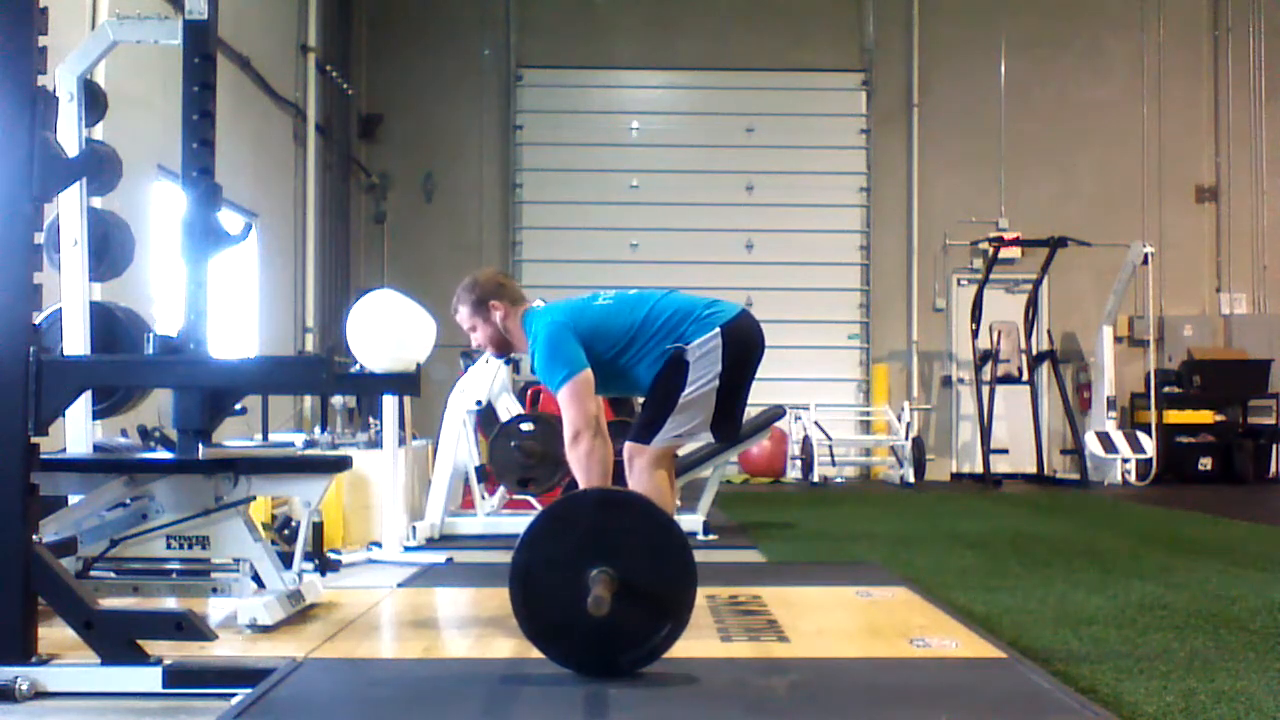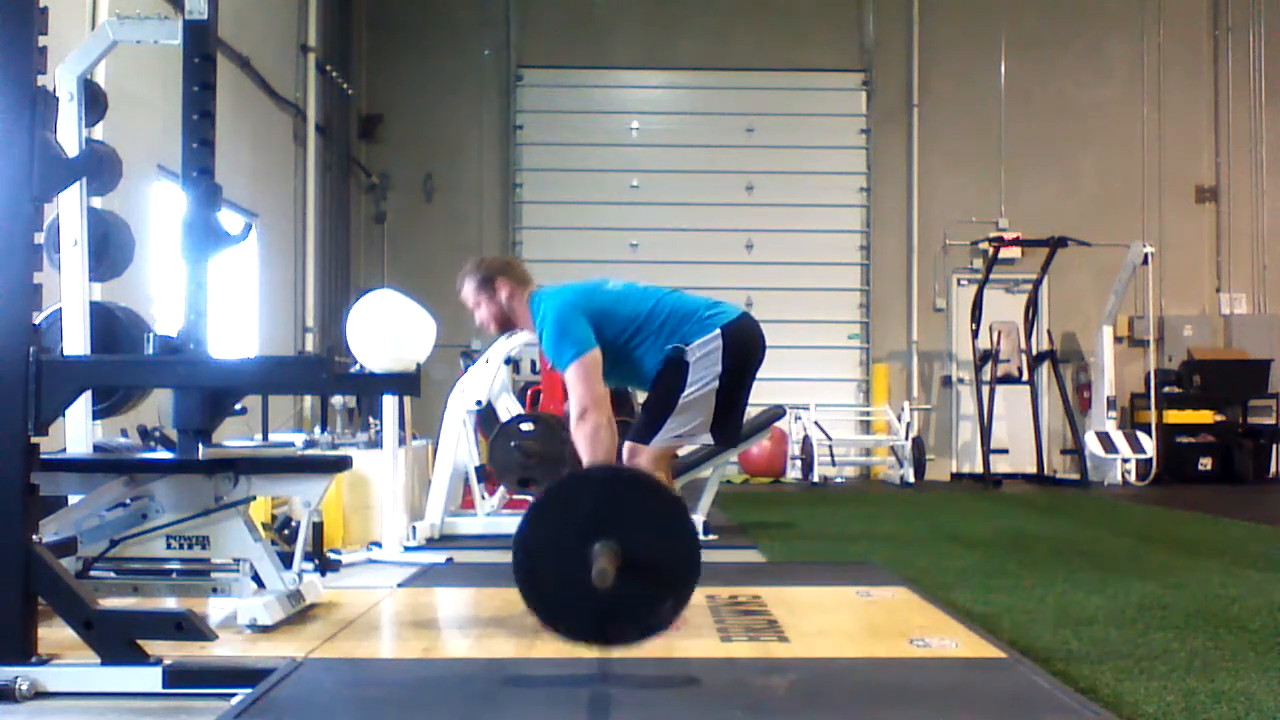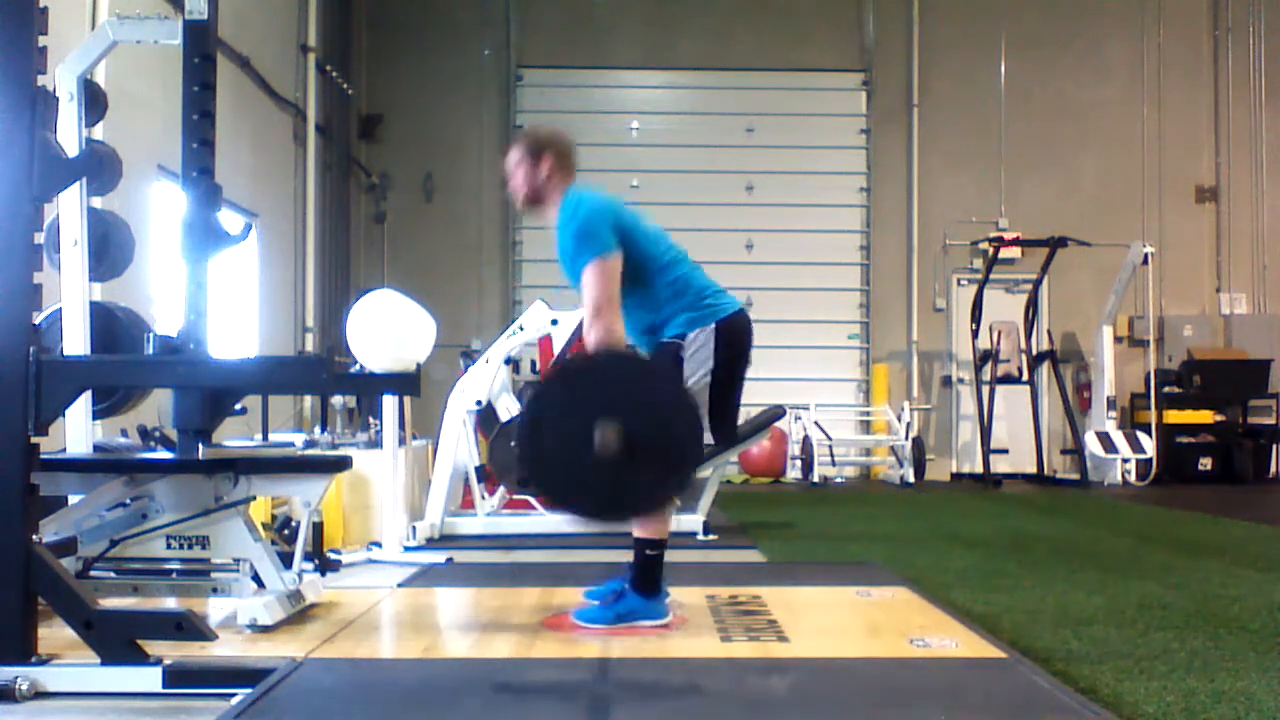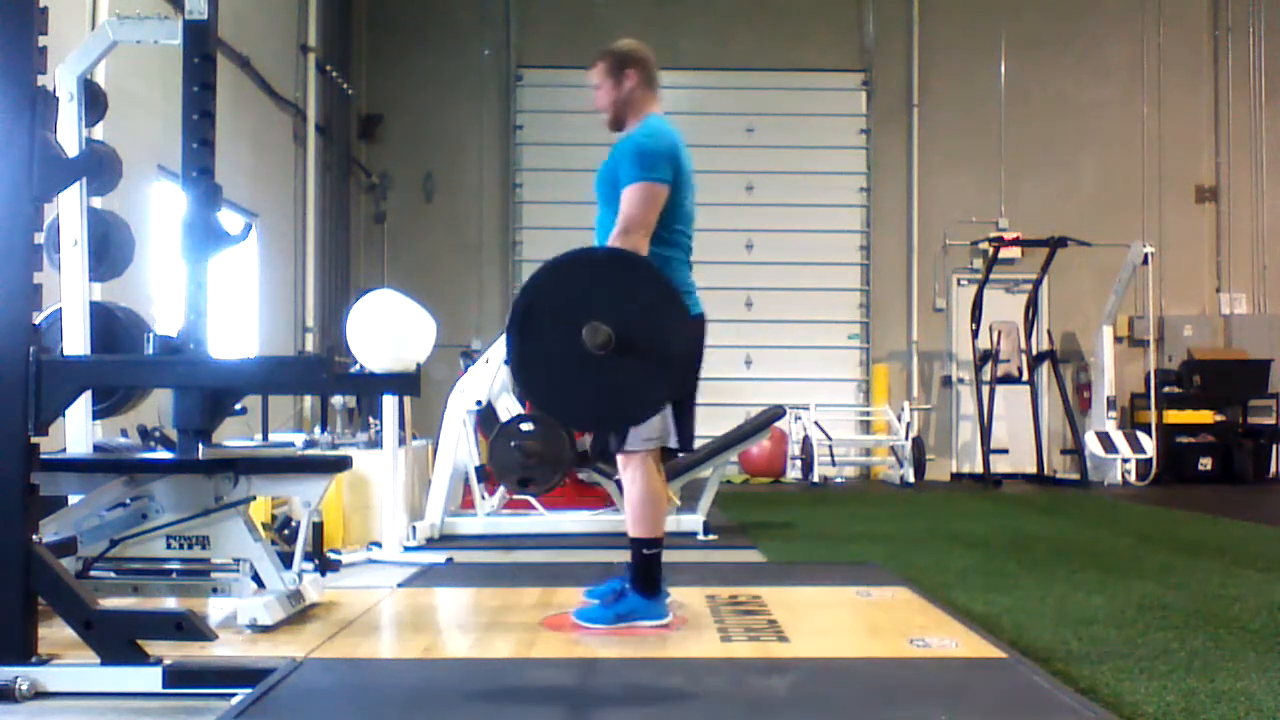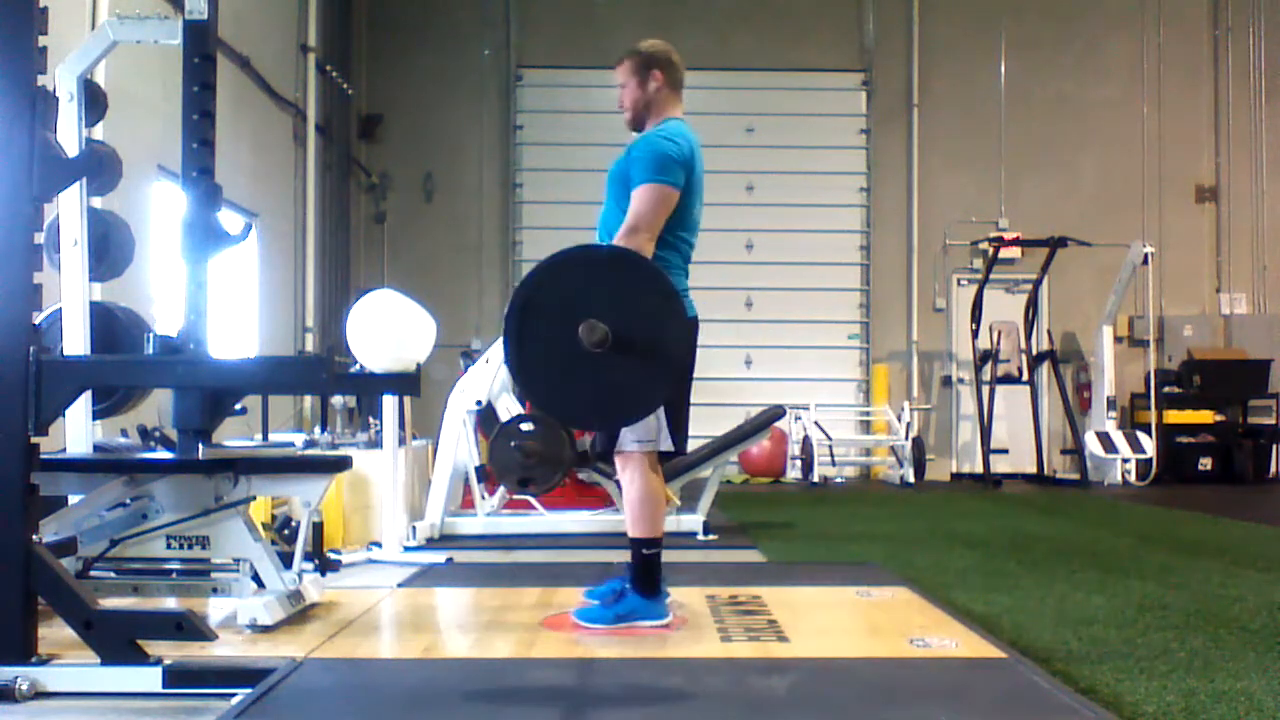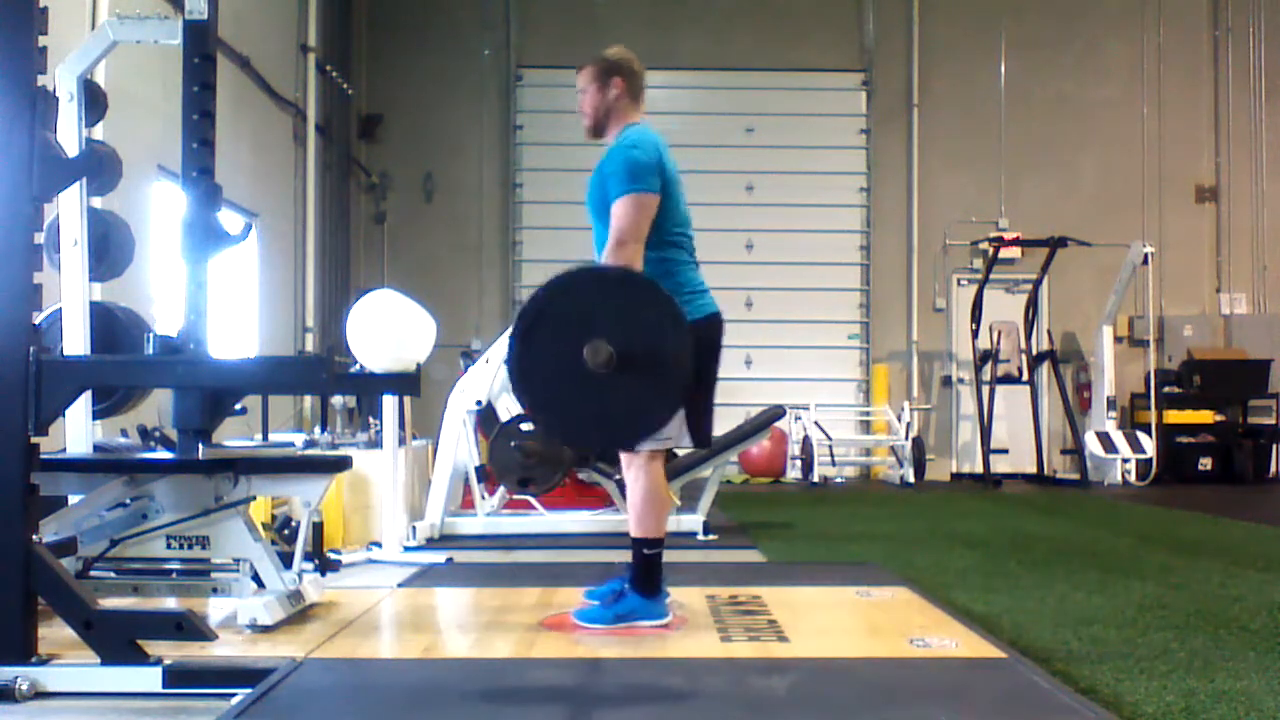
dt=0.3s
person 1, frame 1
left shoulder: (549, 334)
right shoulder: (554, 322)
left elbow: (580, 435)
right elbow: (594, 433)
left hip: (715, 338)
right hip: (726, 333)
left knee: (643, 455)
right knee: (652, 454)
person 1, frame 2
left shoulder: (558, 323)
right shoulder: (554, 311)
left elbow: (588, 415)
right elbow: (597, 412)
left hip: (714, 338)
right hip: (718, 335)
left knee: (642, 456)
right knee: (650, 455)
person 1, frame 3
left shoulder: (582, 215)
right shoulder: (582, 212)
left elbow: (602, 313)
right elbow: (604, 312)
left hip: (702, 332)
right hip: (702, 329)
left ankle: (645, 595)
right ankle: (643, 580)
person 1, frame 4
left shoulder: (646, 141)
right shoulder: (654, 141)
left elbow: (631, 235)
left knee: (637, 455)
right knee: (638, 453)
left ankle: (646, 597)
right ankle: (642, 580)
person 1, frame 5
left shoulder: (661, 144)
right shoulder: (670, 144)
left elbow: (638, 237)
left knee: (635, 456)
right knee: (636, 455)
left ankle: (645, 594)
right ankle: (642, 579)
person 1, frame 6
left shoulder: (631, 151)
right shoulder: (633, 150)
left elbow: (625, 246)
left knee: (641, 450)
right knee: (642, 449)
left ankle: (644, 594)
right ankle: (643, 578)
